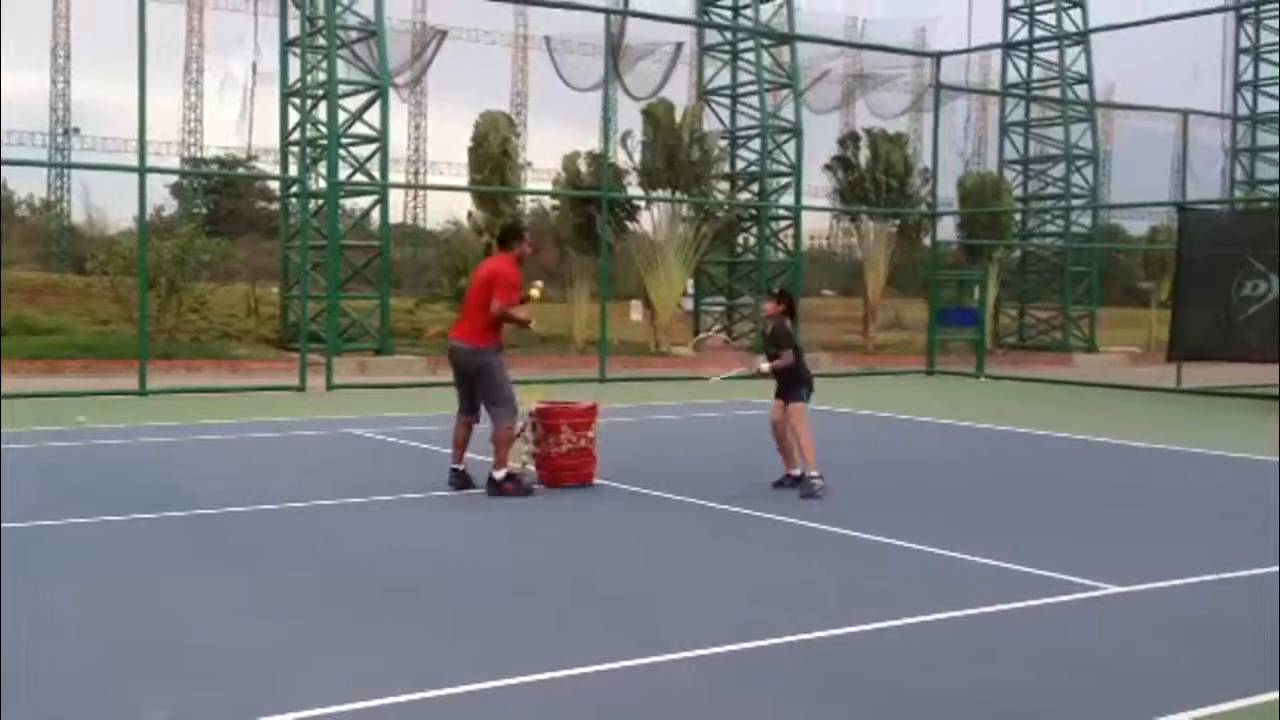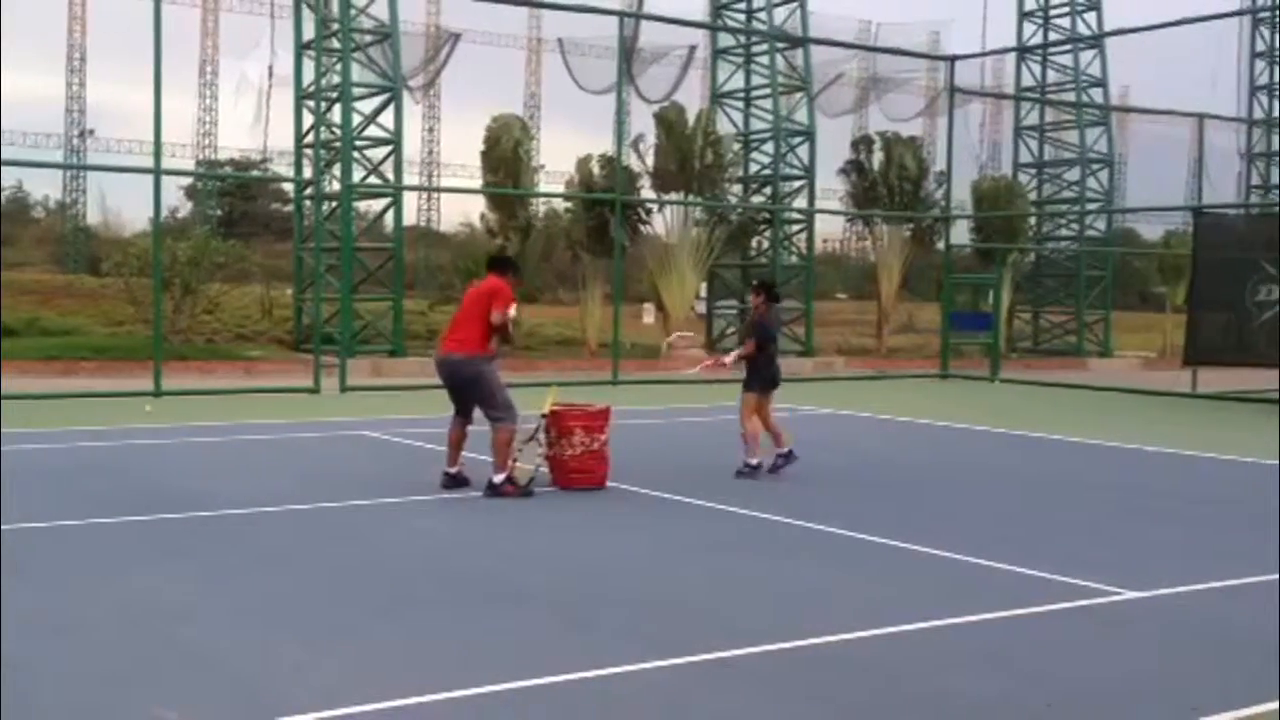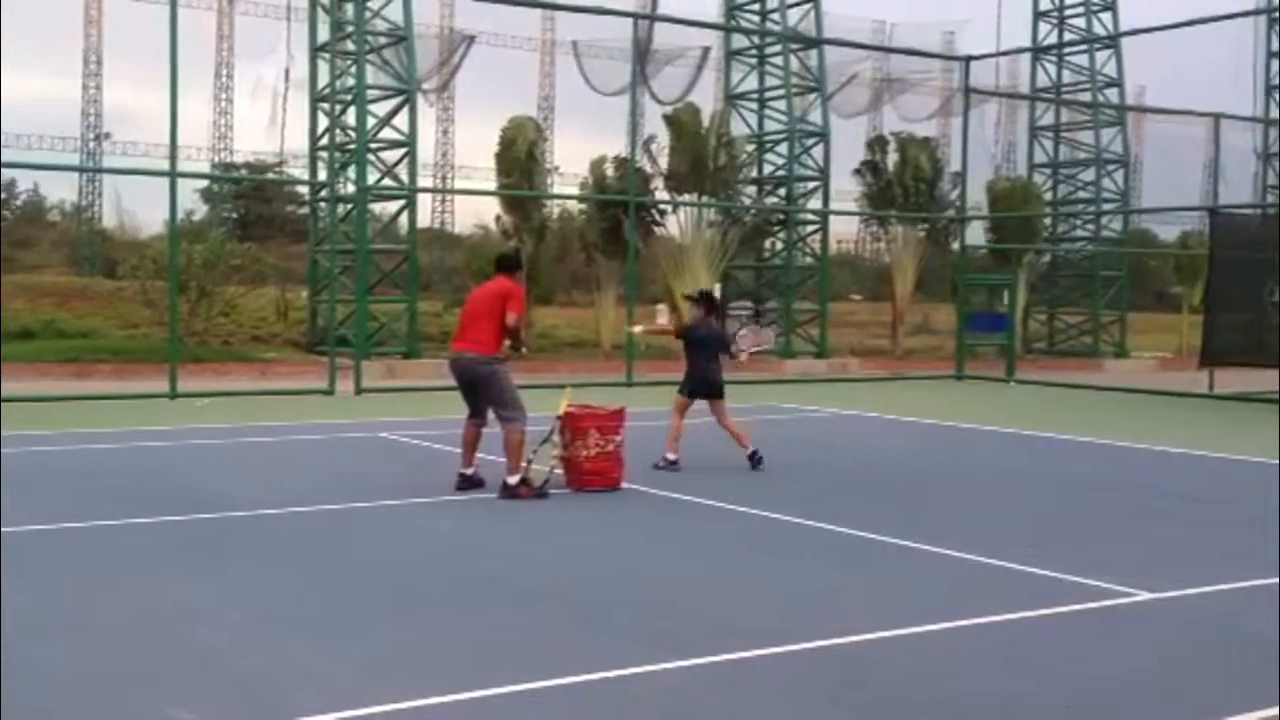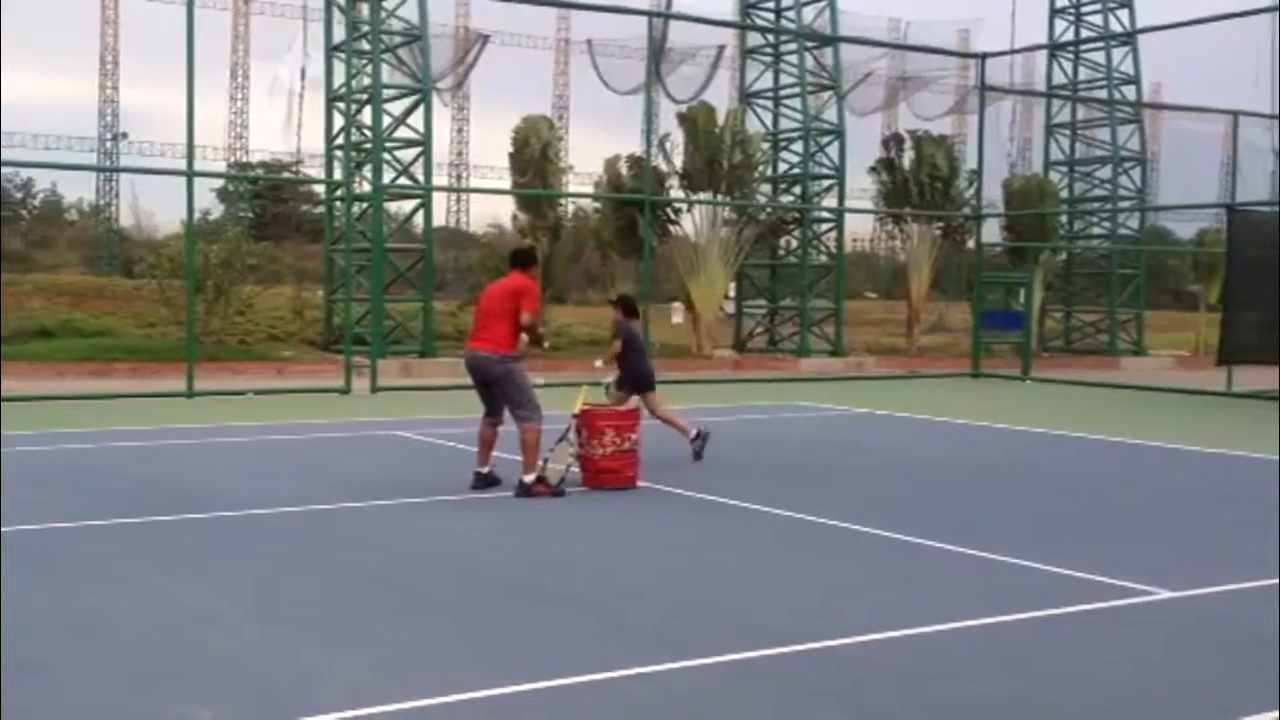
dt=0.7s
person 1, frame 1
left shoulder: (487, 265)
right shoulder: (508, 270)
right elbow: (497, 311)
left wrist: (519, 300)
right wrist: (519, 319)
left hip: (459, 344)
right hip: (481, 349)
left knee: (467, 411)
right knee: (504, 411)
left ankle: (458, 470)
right ankle: (500, 476)
person 1, frame 2
left shoulder: (476, 287)
right shoulder: (502, 287)
right elbow: (497, 320)
left wrist: (506, 316)
right wrist: (507, 337)
left hip: (445, 356)
right hip: (471, 359)
left knee: (462, 414)
right knee: (505, 416)
left ankle: (451, 472)
right ankle: (500, 480)
person 1, frame 3
left shoulder: (478, 290)
right shoulder: (514, 289)
right elbow: (511, 323)
right wrist: (517, 343)
left hip: (458, 356)
right hip: (484, 358)
left knee: (476, 414)
right knee: (514, 417)
left ankle: (466, 473)
right ankle: (513, 482)
person 1, frame 4
left shoulder: (492, 287)
right shoulder: (528, 285)
right elbow: (526, 321)
right wrist: (536, 338)
left hip: (473, 354)
right hip: (500, 357)
left knee: (492, 413)
right knee: (530, 415)
left ankle: (482, 472)
right ankle: (530, 480)
person 2, frame 1
left shoulder: (780, 329)
right shoulder: (769, 330)
left elbow: (789, 360)
left wrist: (768, 367)
right wrist: (766, 366)
left hip: (799, 383)
right hip: (785, 383)
left knee: (797, 428)
right knee: (777, 425)
left ankle: (814, 477)
right ankle: (794, 473)
person 2, frame 2
left shoulder: (757, 320)
right shoulder: (770, 316)
left elbow: (751, 349)
left wrist: (731, 358)
right wrist: (737, 353)
left hip: (758, 373)
right hip: (770, 371)
left knee: (746, 416)
right knee: (763, 414)
left ankle: (752, 462)
right ankle: (784, 451)
person 2, frame 3
left shoulder: (692, 328)
right shoulder: (718, 331)
left elbow: (666, 330)
right elbow: (729, 352)
left wrist: (642, 329)
right wrist: (741, 357)
left hip: (695, 378)
right hip: (715, 378)
left knee: (677, 416)
right knee: (723, 418)
left ankle: (671, 458)
right ankle: (751, 452)
person 2, frame 4
left shoulder: (620, 327)
right shoulder: (631, 328)
left elbow: (615, 350)
left wrist: (604, 362)
left hip: (633, 376)
right hip: (645, 373)
right knee: (658, 412)
right ankle: (695, 435)
